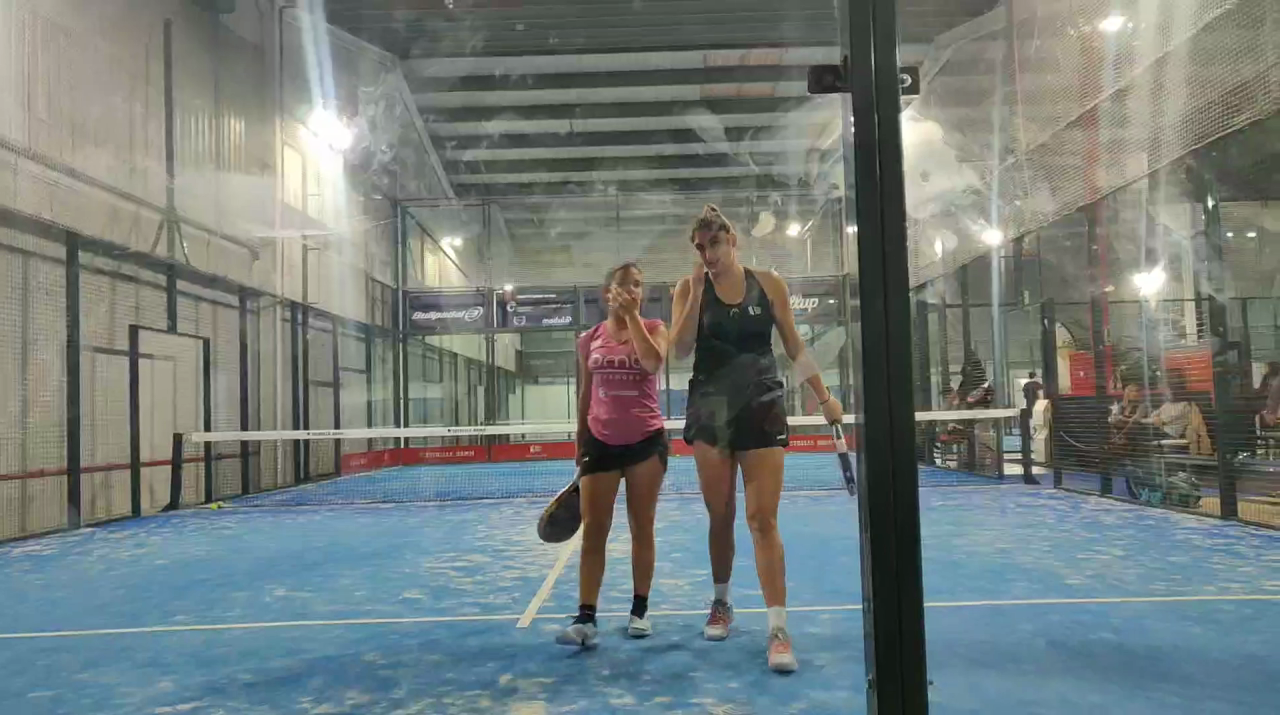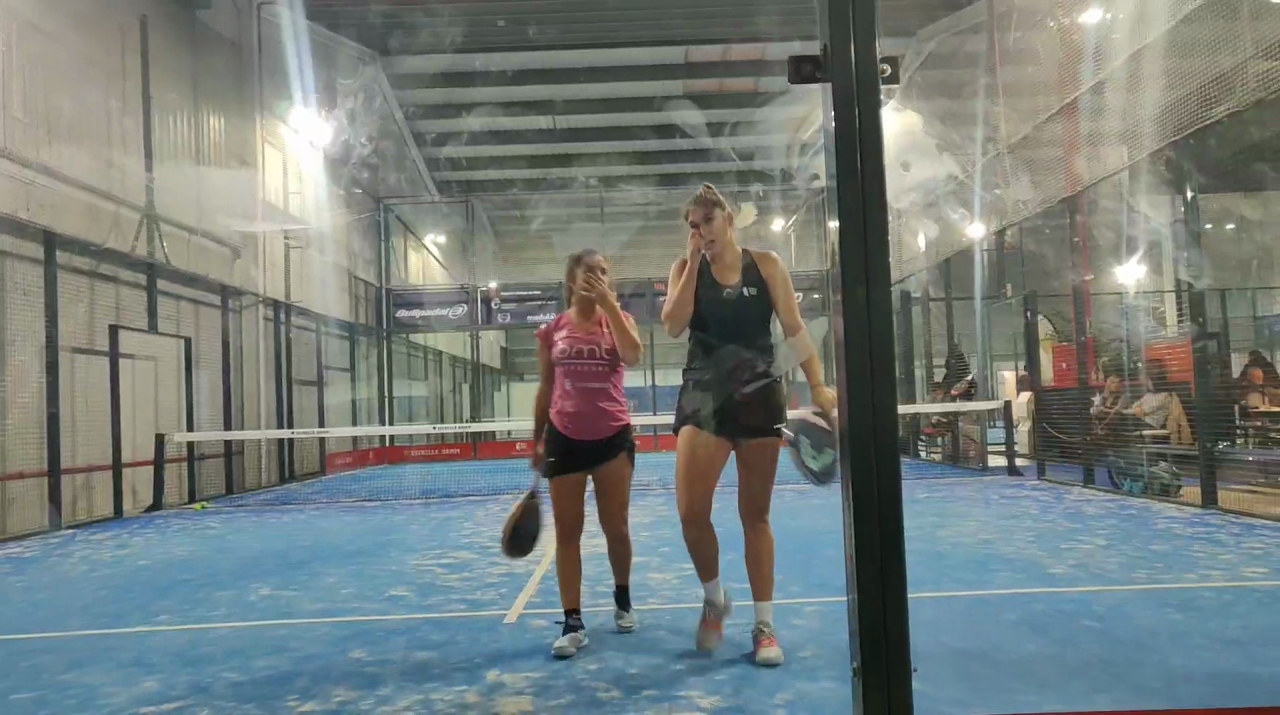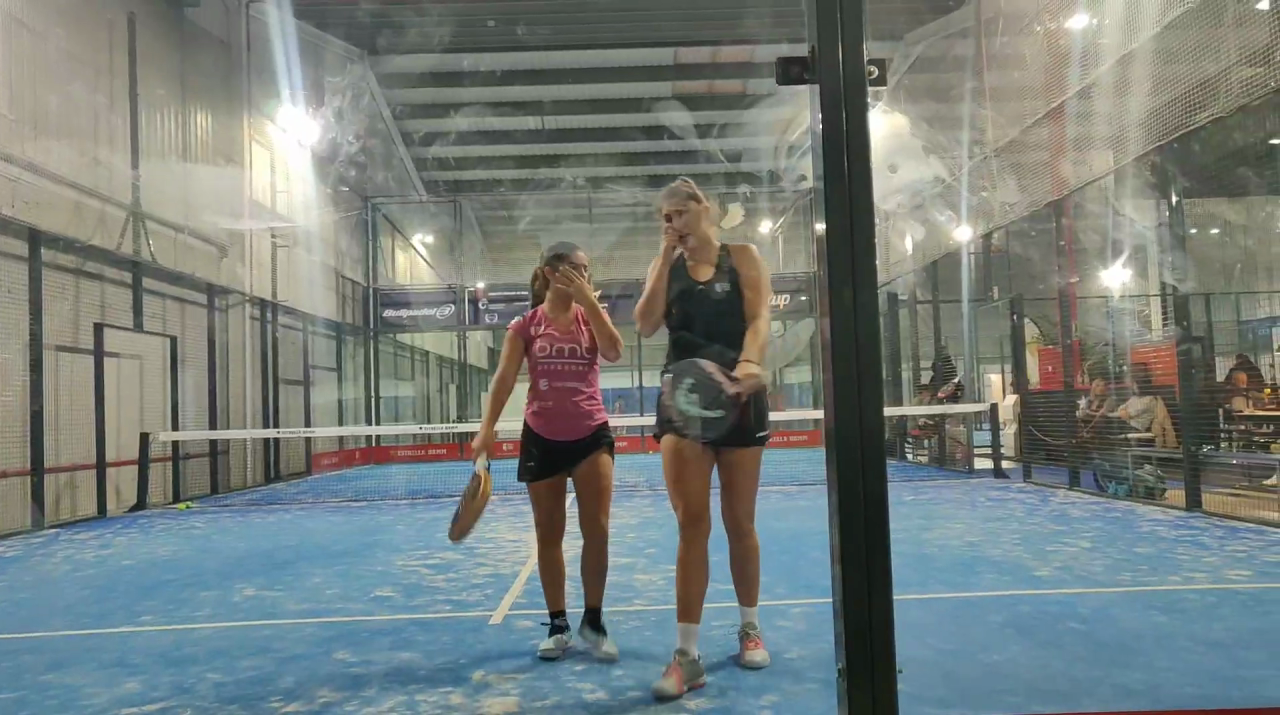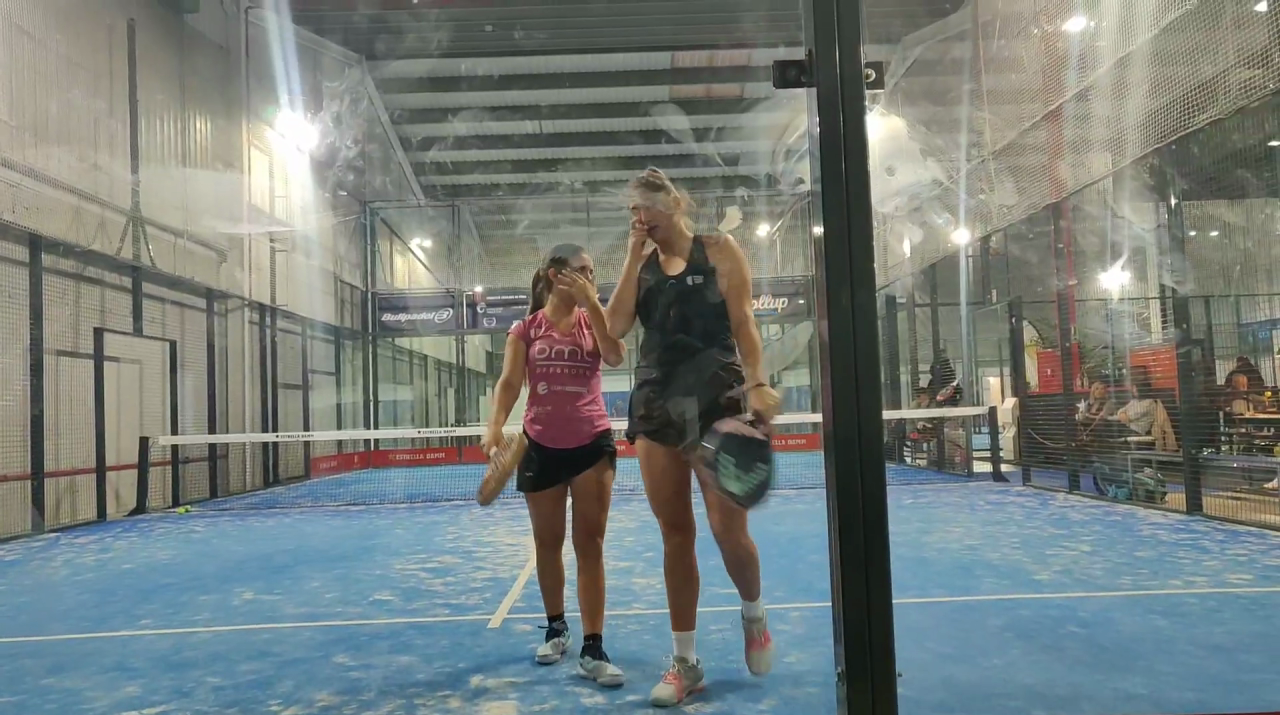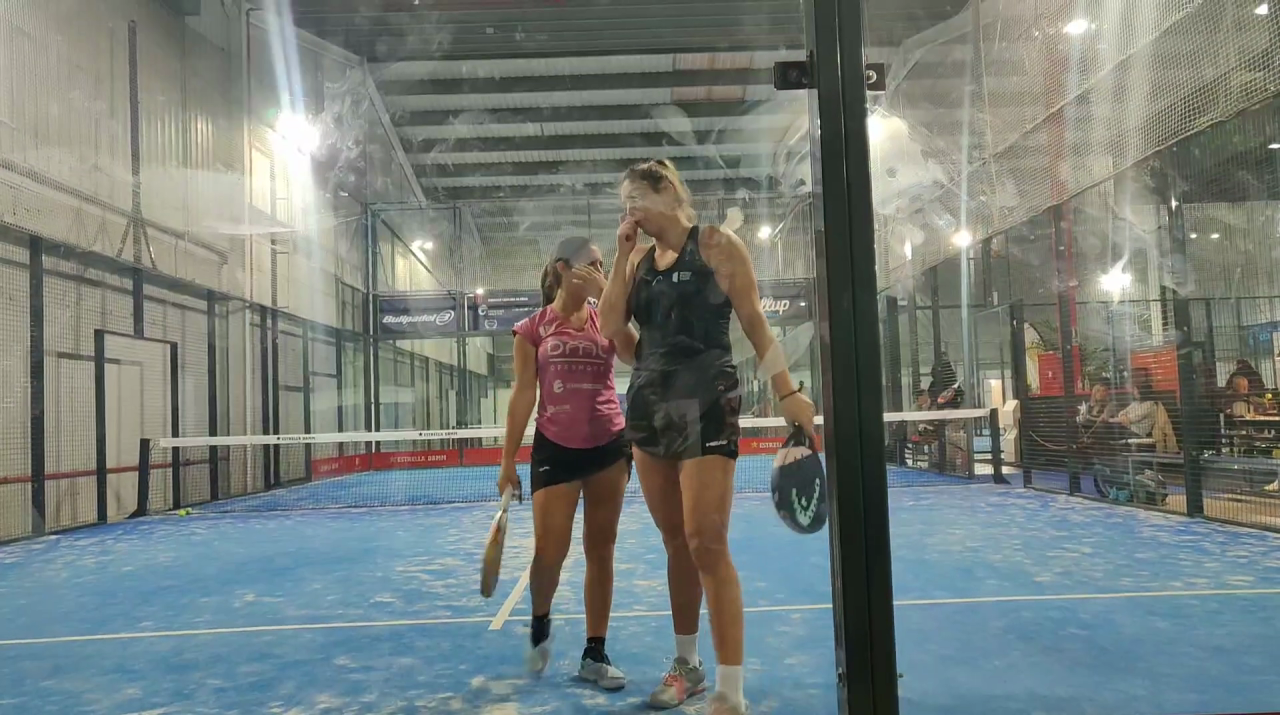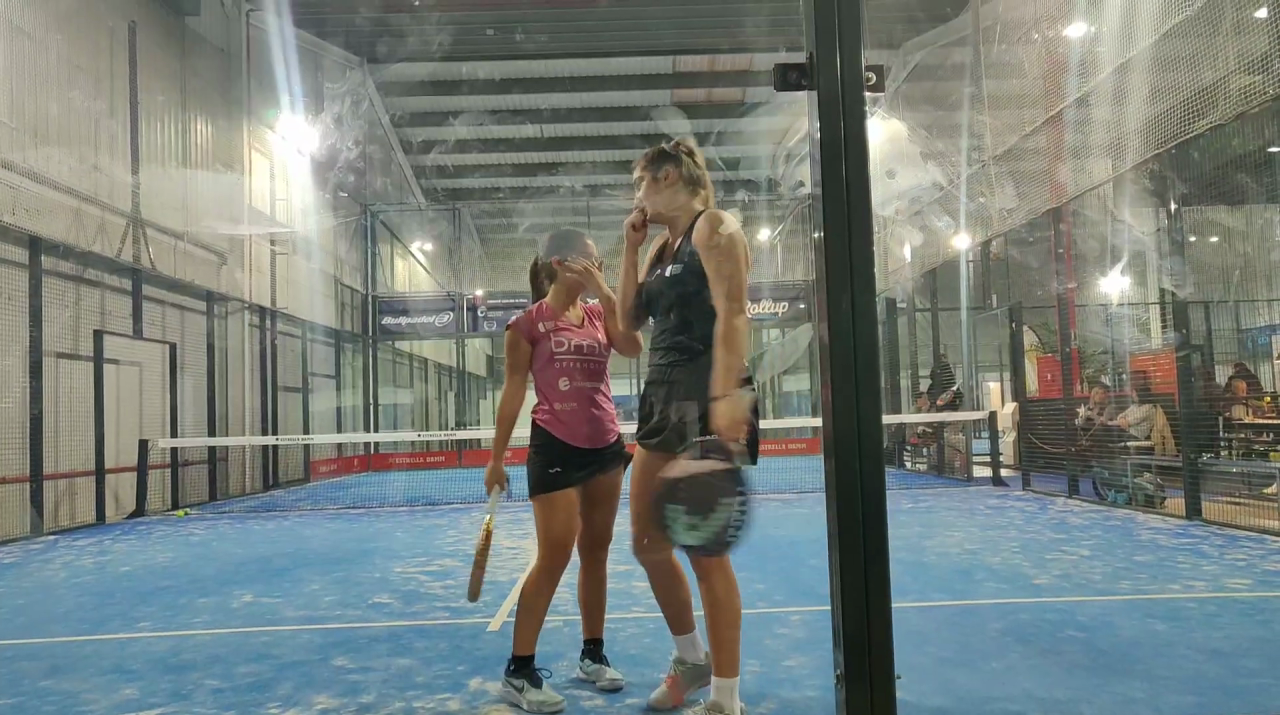
dt=0.3s
person 1, frame 1
left shoulder: (768, 283)
right shoulder: (688, 288)
left elbow: (794, 345)
right elbow: (680, 350)
left wrist: (823, 395)
right wrist: (696, 294)
left hip: (762, 405)
right hip: (710, 408)
left knee: (763, 518)
right knee: (720, 515)
left ankle: (777, 632)
right ankle: (721, 601)
person 1, frame 2
left shoulder: (765, 265)
right shoulder: (685, 269)
left elbow: (793, 325)
right elbow: (672, 325)
left wrist: (818, 381)
right wrist: (693, 262)
left hip: (758, 395)
right hip: (702, 395)
left knee: (754, 514)
right knee: (690, 508)
left ankle: (764, 625)
right ankle: (714, 598)
person 1, frame 3
left shoulder: (742, 257)
right shoulder: (665, 266)
left elbow: (759, 318)
right elbow: (645, 325)
left wrist: (750, 362)
right wrist: (665, 257)
left hip: (736, 397)
left knee: (739, 522)
right knee: (691, 524)
left ankle: (750, 627)
right ankle: (687, 655)
person 1, frame 4
left shoulder: (718, 249)
right shoulder: (641, 263)
left elbow: (743, 320)
right elbow: (617, 327)
left wrist: (756, 382)
right wrist: (634, 257)
left hip: (714, 396)
right hip: (653, 400)
left knee: (730, 528)
right knee: (675, 532)
left ankle: (753, 613)
right ankle: (684, 661)
person 1, frame 5
left shoulder: (716, 243)
right shoulder: (637, 259)
left elbow: (753, 319)
right elbow: (610, 328)
left wrist: (785, 388)
right wrist: (623, 254)
left hip: (706, 401)
right hip: (649, 402)
left knee: (706, 541)
right knee: (676, 542)
right ankle: (686, 664)
person 1, frame 6
left shoulder: (713, 226)
right shoulder: (662, 245)
left elbow: (730, 314)
right elbow: (627, 321)
left wrist: (727, 391)
right wrist: (631, 249)
left hip: (706, 405)
right hip: (665, 401)
left knee: (704, 550)
right knee: (647, 543)
right ankle: (691, 657)
person 2, frame 1
left shoulder: (652, 328)
right shoulder: (589, 339)
left elbow: (653, 363)
right elbow: (585, 395)
left wrist: (632, 316)
right wrist: (579, 443)
left hip: (645, 440)
right hip: (600, 441)
left knee: (642, 527)
right knee: (593, 528)
left ankle: (639, 609)
right ankle: (586, 617)
person 2, frame 2
left shoulder: (619, 318)
right shoulder: (551, 330)
left elbow: (632, 355)
right elbow: (545, 389)
left wrist: (608, 303)
right wrist: (535, 441)
left hip: (613, 436)
right hip: (565, 438)
left knee: (616, 529)
right knee: (567, 532)
left ankle: (621, 593)
right ankle: (572, 624)
person 2, frame 3
left shoulder: (592, 315)
right shoulder: (525, 326)
left elbow: (613, 352)
right elbow: (504, 378)
left wrist: (588, 300)
right wrist: (486, 429)
left hip: (591, 435)
right hip: (542, 439)
left knee: (597, 530)
right knee: (548, 535)
left ankle: (594, 619)
right ankle: (559, 625)
person 2, frame 4
left shoulder: (593, 320)
right shoulder: (525, 330)
left elbow: (616, 356)
right elbow: (509, 383)
left wrist: (591, 302)
right wrist: (494, 429)
left hip: (593, 444)
right hip: (542, 447)
left knee: (590, 543)
right knee: (548, 546)
left ankle: (593, 650)
right ankle: (556, 627)
person 2, frame 5
left shoulder: (604, 319)
right shoulder: (532, 328)
left elbow: (632, 355)
right elbow: (523, 394)
left wrist: (606, 296)
right wrist: (508, 459)
left hip: (607, 444)
right hip: (554, 447)
left knee: (601, 550)
right knee: (549, 551)
left ankle: (595, 653)
right ankle: (540, 622)
person 2, frame 6
left shoulder: (598, 314)
right shoulder: (529, 322)
left elbow: (633, 347)
right elbow: (512, 393)
left wrist: (603, 291)
right wrist: (496, 458)
left hip: (605, 444)
right hip: (555, 445)
left knee: (595, 553)
right knee: (554, 555)
left ankle: (592, 655)
right ankle: (518, 671)
